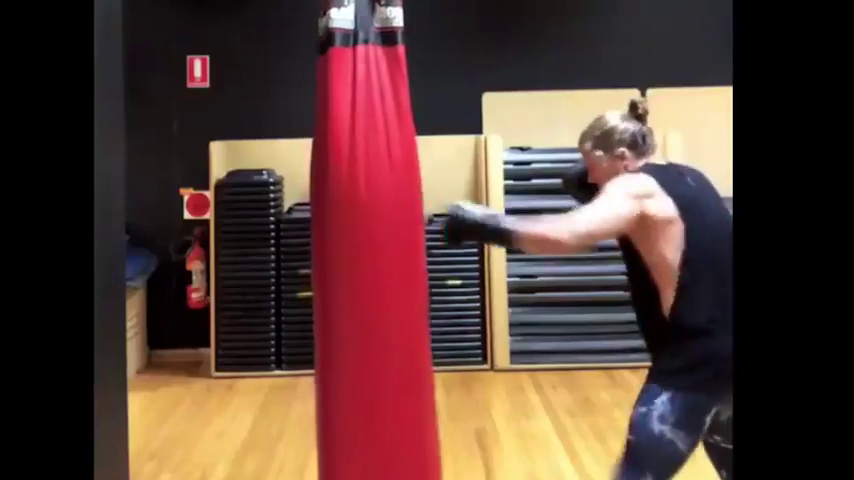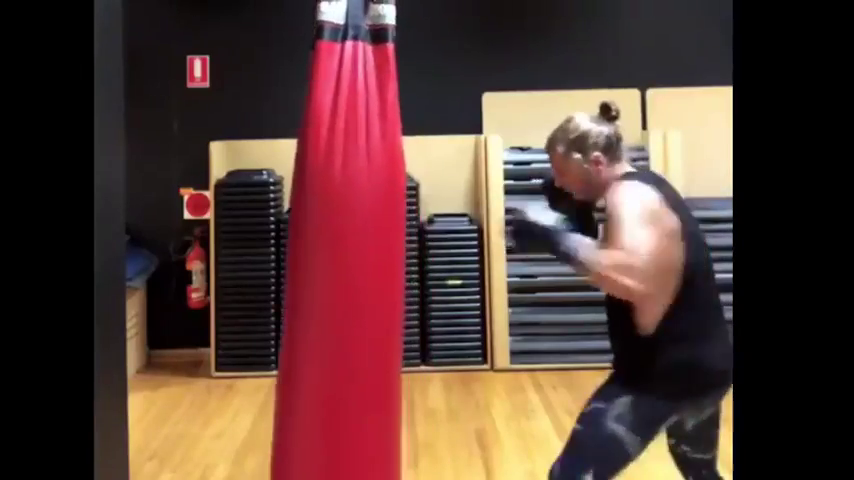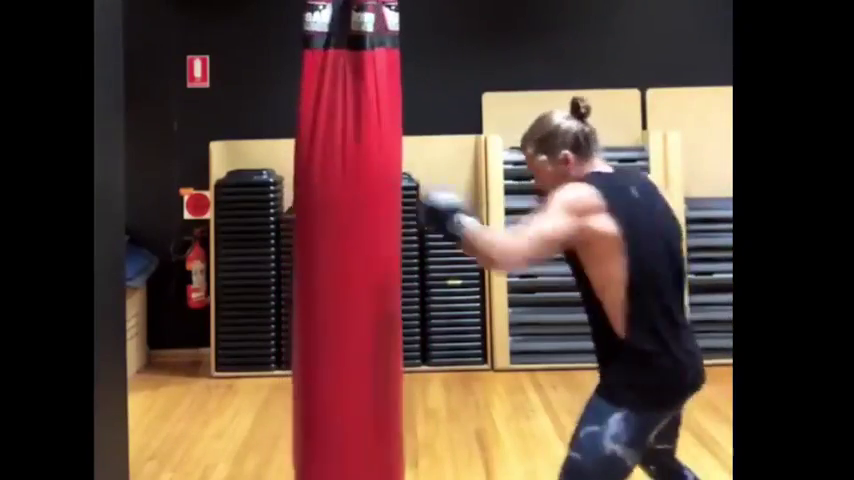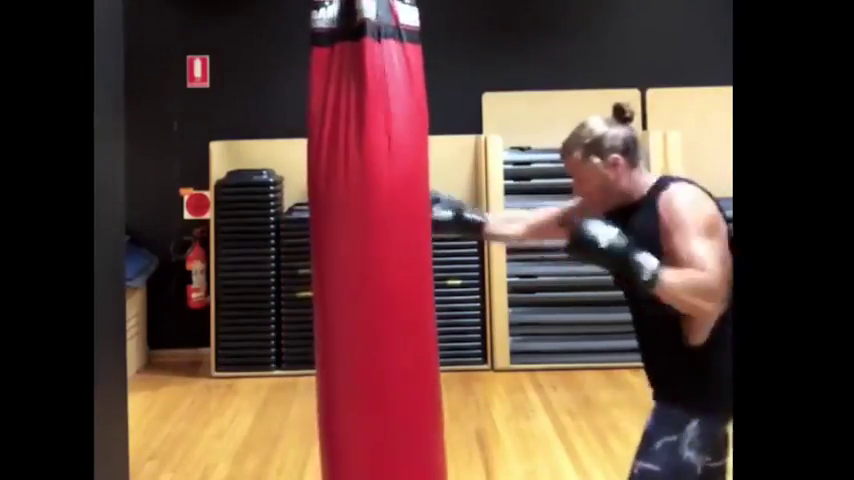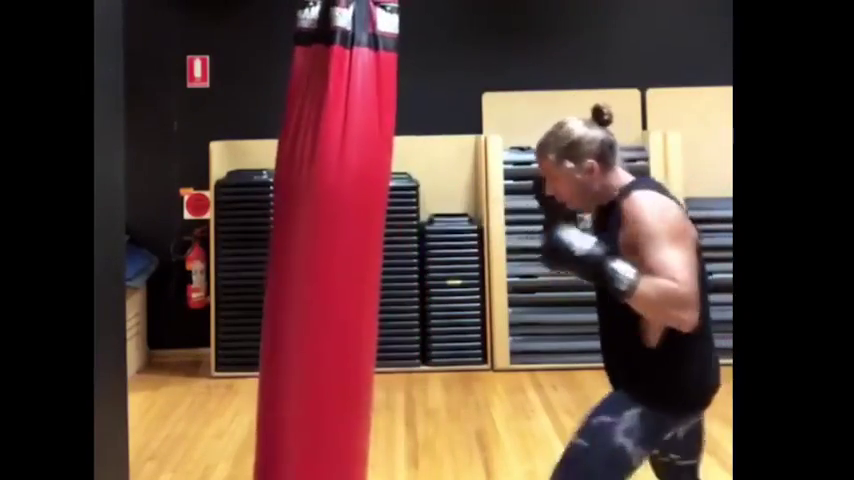
dt=1s
person 1, frame 1
left shoulder: (637, 189)
right shoulder: (688, 180)
left elbow: (569, 235)
left wrist: (490, 228)
right wrist: (592, 192)
left hip: (693, 361)
right hip: (721, 351)
person 1, frame 2
left shoulder: (631, 196)
right shoulder: (645, 190)
left elbow: (630, 279)
left wrist: (560, 238)
right wrist: (554, 230)
left hip: (661, 371)
person 1, frame 3
left shoulder: (581, 201)
right shoulder: (637, 187)
left elbow: (506, 254)
left wrist: (454, 219)
left hip: (639, 377)
right hip: (675, 364)
person 1, frame 4
left shoulder: (681, 200)
right shoulder: (606, 203)
left elbow: (708, 296)
right elbow: (531, 226)
left wrist: (631, 260)
right wrist: (465, 219)
left hip: (705, 379)
right hip: (691, 373)
person 1, frame 5
left shoulder: (647, 208)
right shoulder: (611, 205)
left elbow: (683, 309)
right elbow: (563, 259)
left wrist: (604, 265)
right wrist: (559, 228)
left hip: (660, 384)
right hip: (677, 379)
